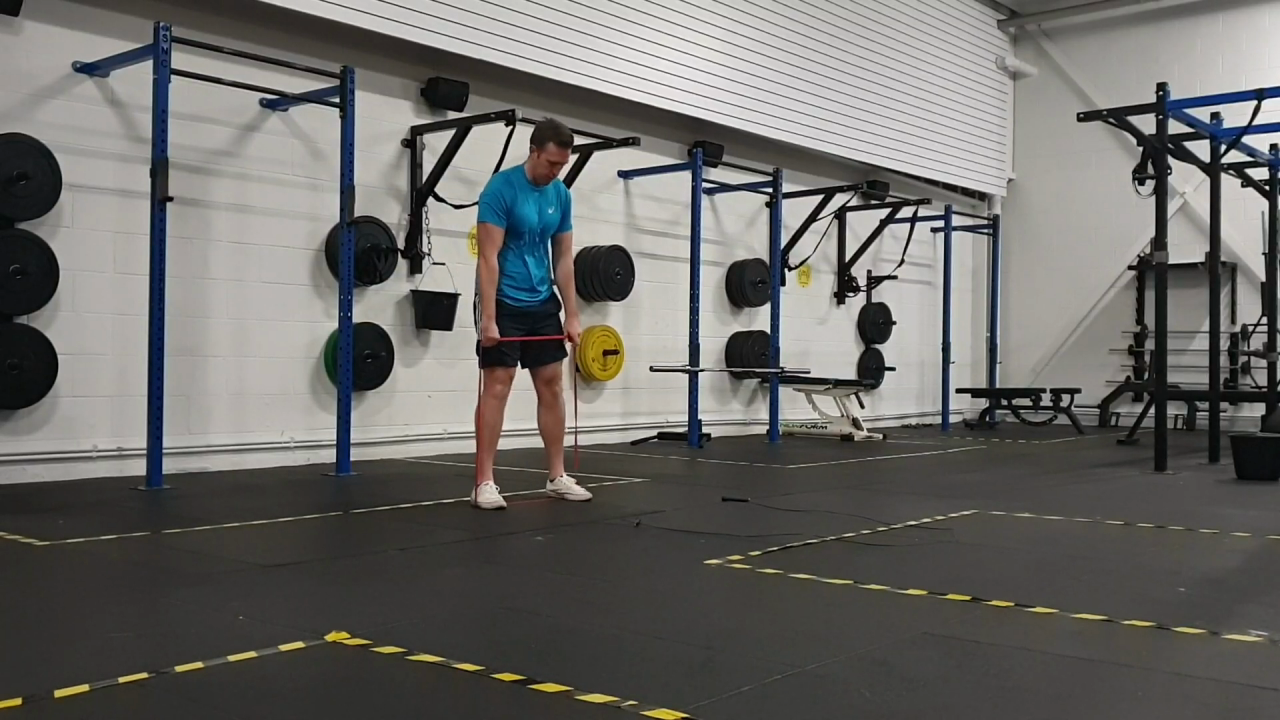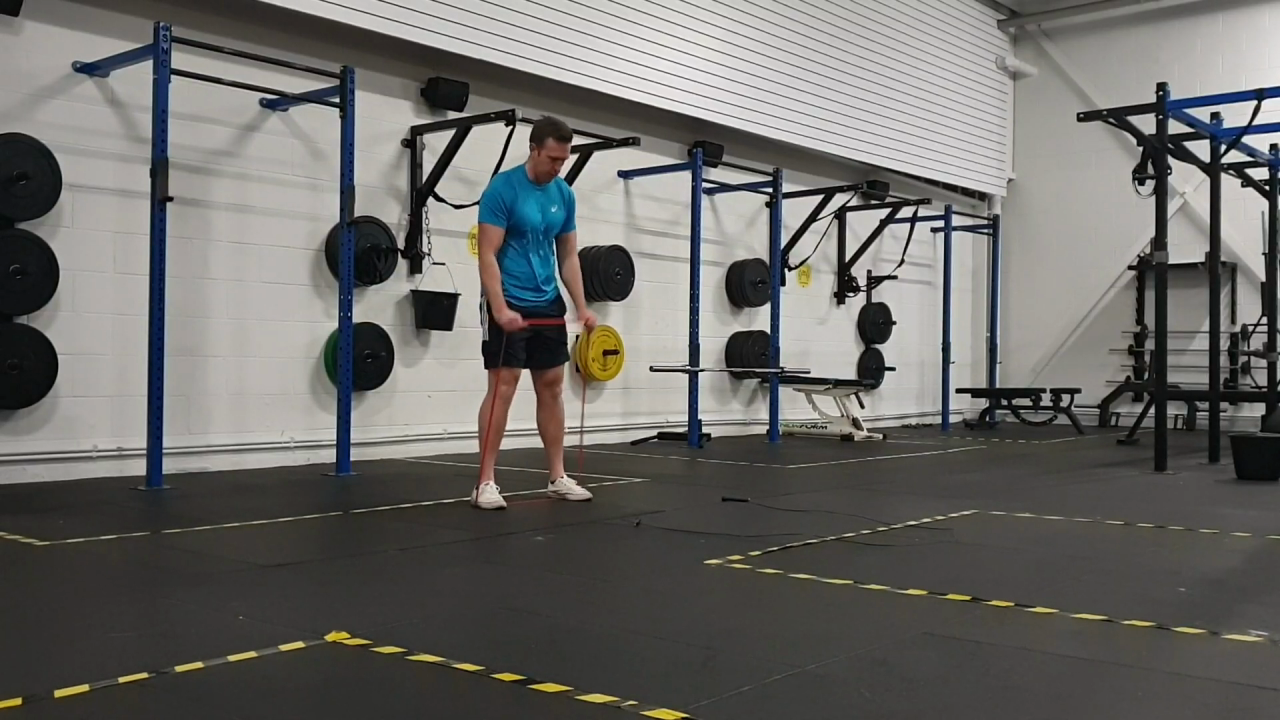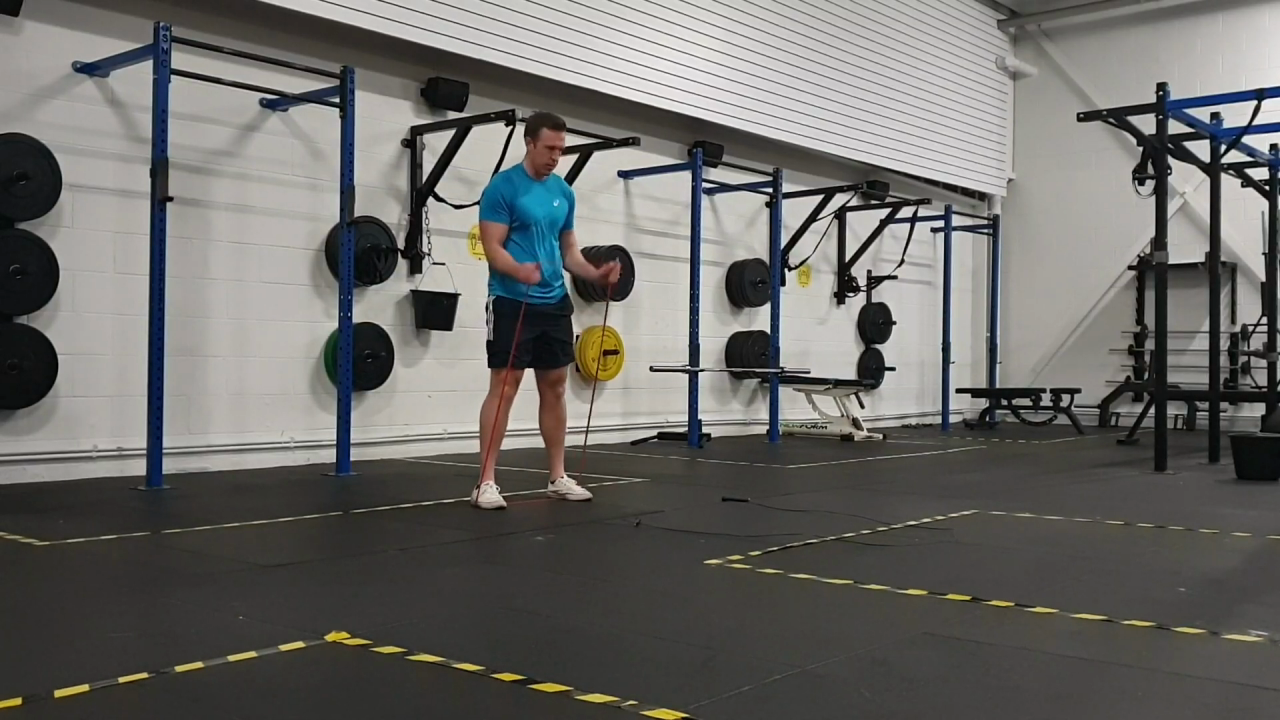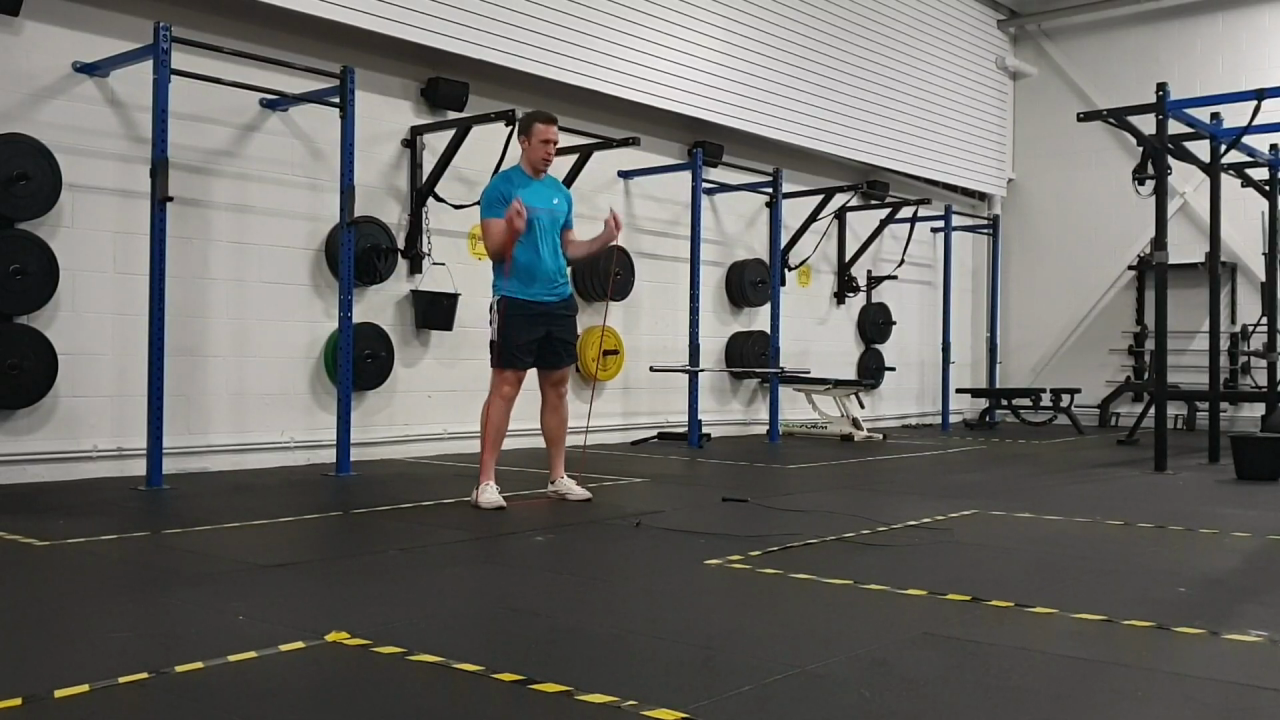
dt=0.2s
person 1, frame 1
left shoulder: (561, 195)
right shoulder: (501, 188)
left elbow: (563, 259)
right elbow: (488, 257)
left wrist: (572, 315)
right wrist: (488, 319)
left hip: (542, 303)
right hip: (504, 303)
left knee: (551, 386)
right knee: (497, 387)
left ankle: (557, 476)
right ankle: (484, 482)
person 1, frame 2
left shoulder: (564, 195)
right shoulder: (502, 189)
left elbow: (568, 257)
right elbow: (488, 255)
left wrist: (582, 307)
right wrist: (499, 308)
left hip: (547, 304)
right hip: (509, 305)
left knee: (552, 388)
right knee: (503, 387)
left ankle: (557, 477)
right ankle: (485, 482)
person 1, frame 3
left shoulder: (564, 192)
right shoulder: (503, 186)
right elbow: (492, 247)
left wrist: (594, 274)
right wrist: (517, 271)
left hip: (555, 304)
right hip: (513, 301)
left knee: (555, 388)
right knee: (504, 388)
left ankle: (558, 477)
right ankle: (486, 482)
person 1, frame 4
left shoulder: (560, 192)
right shoulder: (502, 186)
right elbow: (494, 248)
left wrist: (603, 239)
right wrist: (512, 229)
left hip: (560, 302)
right hip: (517, 302)
left knee: (557, 388)
right knee: (505, 387)
left ankle: (558, 477)
right ankle: (486, 481)
